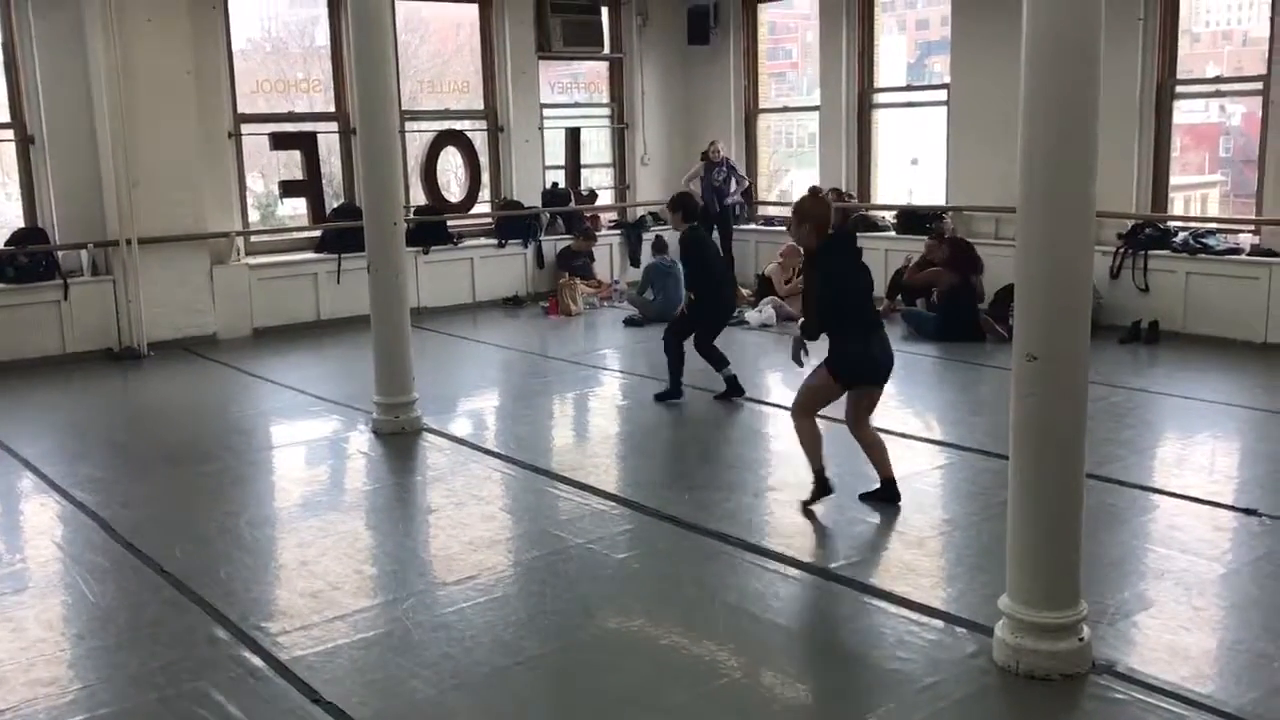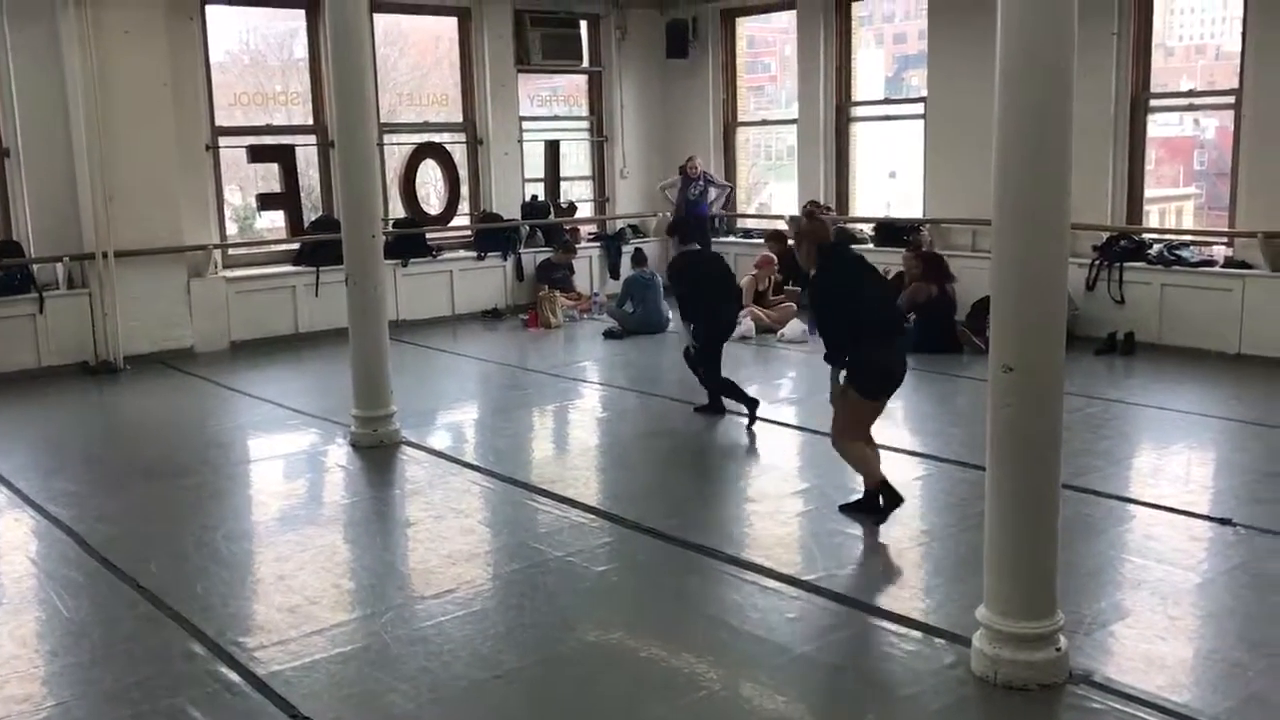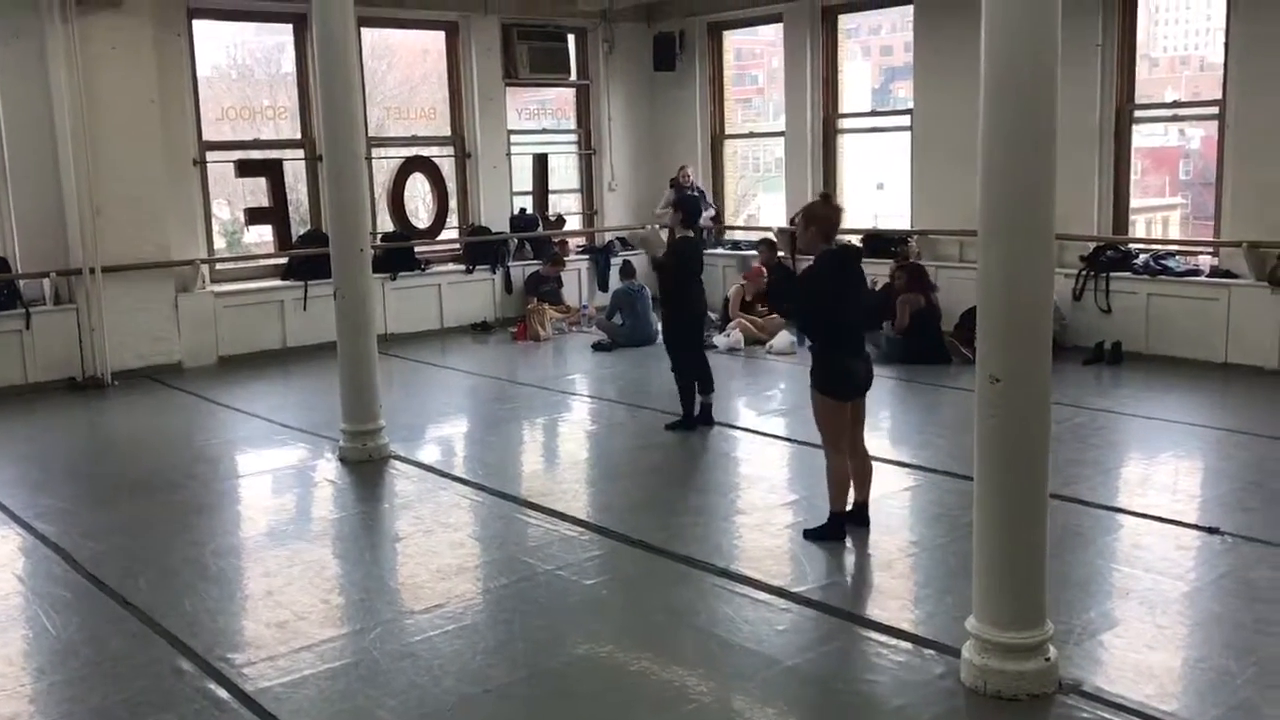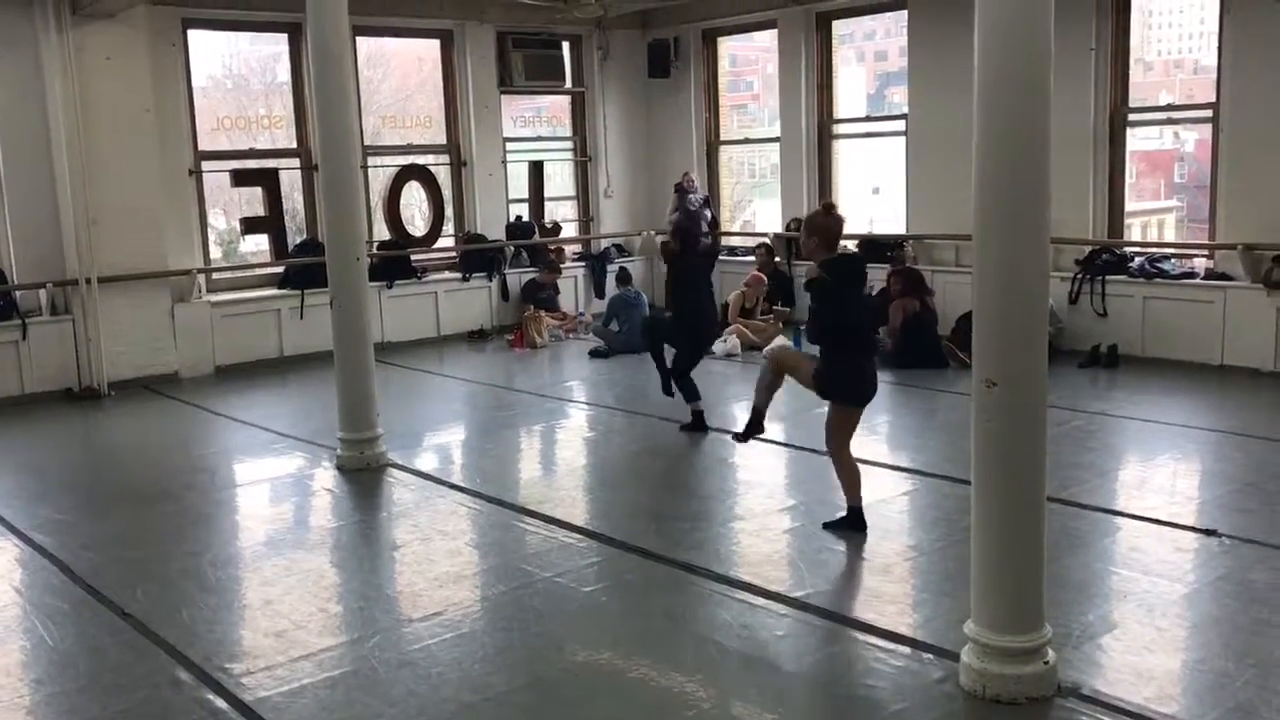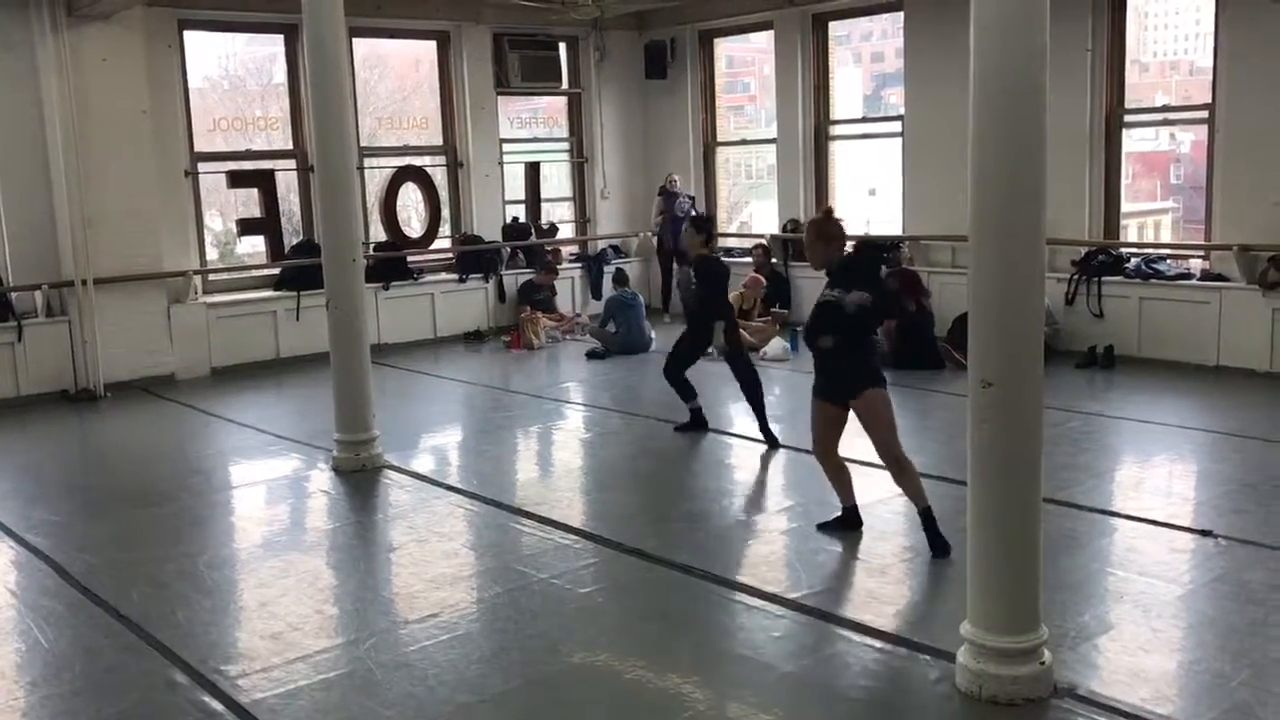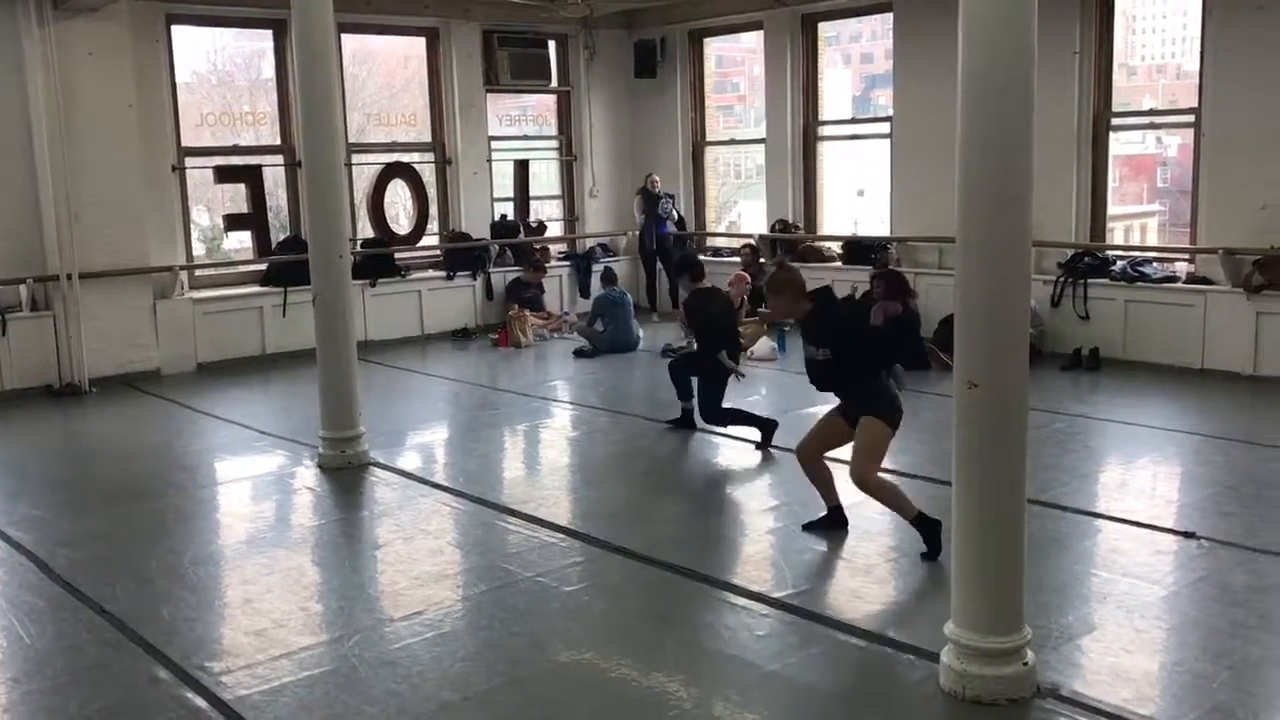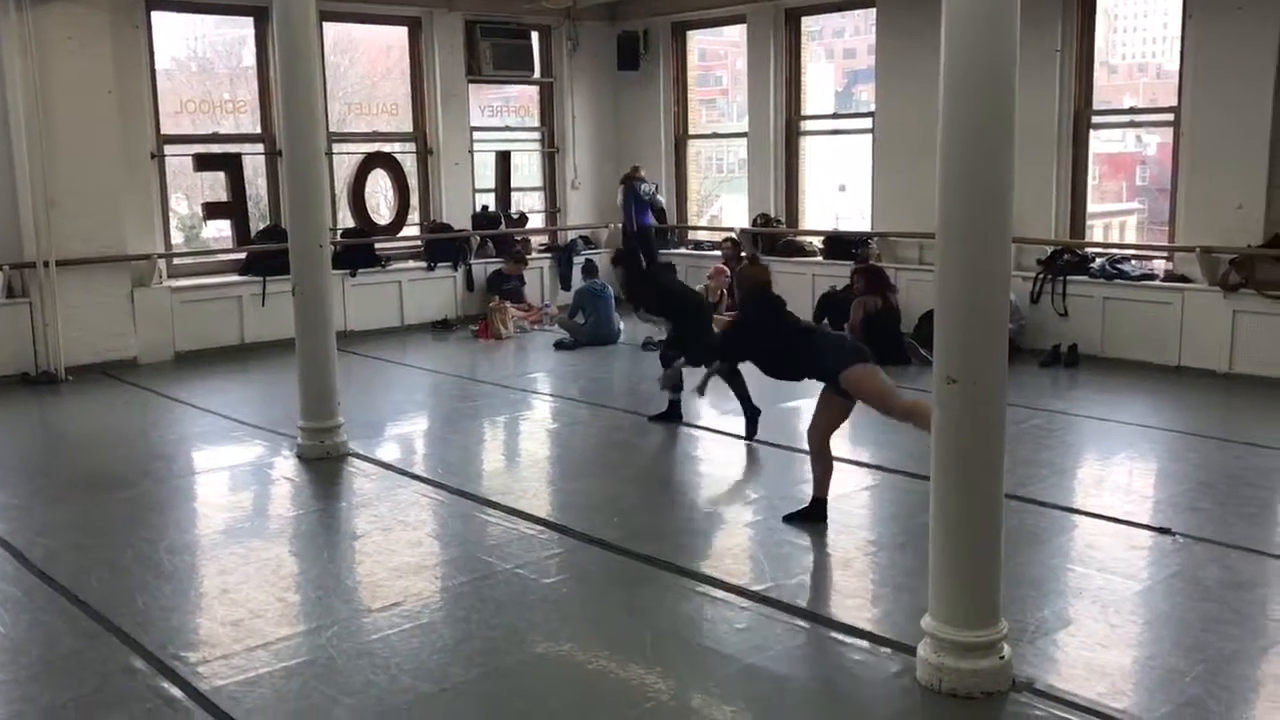
dt=0.5s
person 1, frame 1
left shoulder: (818, 266)
right shoulder: (850, 254)
left elbow: (817, 316)
left wrist: (802, 336)
left hip: (851, 354)
right hip: (880, 350)
left knee: (801, 410)
right knee: (857, 422)
left ankle: (820, 481)
right ankle: (888, 488)
person 1, frame 2
left shoulder: (823, 281)
right shoulder: (857, 264)
left elbow: (833, 332)
right elbow: (892, 307)
left wrist: (835, 378)
right wrist: (891, 341)
left hip: (870, 362)
right hip: (893, 358)
left knee: (843, 438)
right knee: (860, 433)
left ankle: (886, 492)
right ankle: (871, 499)
person 1, frame 3
left shoulder: (818, 274)
right shoulder: (849, 265)
left elbow: (799, 313)
left hip: (833, 368)
right hip: (858, 363)
left knee: (835, 450)
right knee: (855, 446)
left ankle: (836, 523)
right ankle: (859, 511)
person 1, frame 4
left shoulder: (830, 281)
right shoulder: (849, 270)
left elbow: (821, 331)
left wrist: (814, 283)
left hip: (838, 372)
right hip: (863, 376)
left knee: (777, 356)
right knee: (838, 445)
left ankle: (755, 422)
right ankle: (854, 515)
person 1, frame 5
left shoulder: (864, 276)
right shoulder: (833, 283)
right elbow: (812, 331)
left hip: (863, 374)
right hip: (827, 376)
left knee: (891, 453)
right knee: (824, 450)
left ankle: (929, 523)
right ankle: (850, 515)
person 1, frame 6
left shoulder: (837, 319)
right shoulder: (810, 321)
left elbow: (877, 345)
left hip: (877, 403)
right hip: (853, 402)
left knee: (863, 476)
right knee: (806, 451)
left ankle: (926, 526)
right ankle: (836, 514)
person 1, frame 7
left shoulder: (753, 318)
right shoulder: (770, 313)
left elbow: (725, 344)
right wrist: (715, 369)
left hip: (839, 358)
right hip: (839, 360)
left knee: (896, 407)
right knee: (817, 436)
right ankle: (817, 507)
person 2, frame 1
left shoulder: (688, 239)
right shoulder: (701, 234)
left elbow: (695, 273)
left wrist: (690, 299)
right wrist: (692, 299)
left hip: (711, 299)
right hip: (726, 297)
left knee: (673, 336)
right knee: (703, 342)
left ankle: (675, 387)
right ankle: (733, 385)
person 2, frame 2
left shoulder: (677, 264)
right shoulder: (713, 258)
left elbow: (683, 298)
right elbow: (734, 290)
left wrist: (688, 331)
left hip: (710, 321)
right hip: (727, 317)
left knee: (709, 374)
right knee: (693, 355)
left ankle: (748, 402)
right ankle: (715, 402)
person 2, frame 3
left shoulder: (677, 247)
right shoulder: (694, 243)
left elbow: (668, 278)
left hip: (678, 312)
right hip: (696, 308)
left knee: (682, 364)
right knee: (698, 358)
left ankle: (688, 417)
right ankle: (705, 412)
person 2, frame 4
left shoulder: (677, 260)
right shoulder: (704, 255)
right elbow: (713, 237)
left hip: (688, 326)
right hip: (709, 325)
left knee: (651, 326)
right knee: (681, 368)
left ankle: (667, 378)
right ankle: (697, 418)
person 2, frame 5
left shoulder: (713, 265)
right shoulder: (692, 264)
left elbow: (720, 300)
left wrist: (719, 331)
left hip: (718, 328)
right hip: (697, 328)
left knee: (745, 374)
right knee: (672, 370)
left ankle: (764, 426)
right ankle: (697, 417)
person 2, frame 6
left shoulder: (693, 302)
right shoulder: (719, 294)
left elbow: (708, 334)
left wrist: (725, 360)
left hip: (717, 359)
left knee: (710, 413)
right knee: (676, 366)
left ankle: (766, 425)
right ankle: (687, 416)
person 2, frame 7
left shoulder: (629, 283)
right shoulder: (655, 273)
left elbow: (644, 309)
right elbow: (670, 269)
left hip: (694, 316)
right hip: (698, 310)
right knee: (667, 355)
left ankle: (749, 411)
right ankle: (673, 409)
